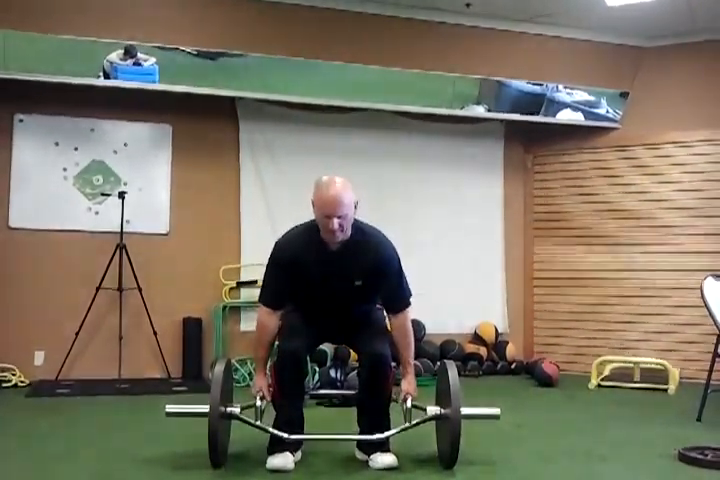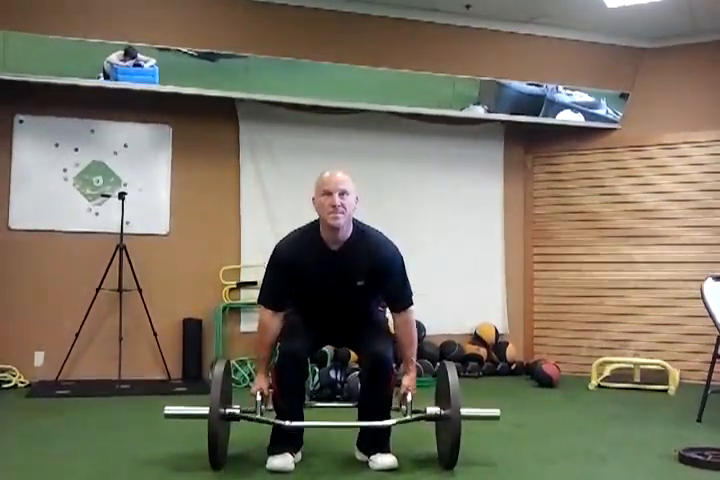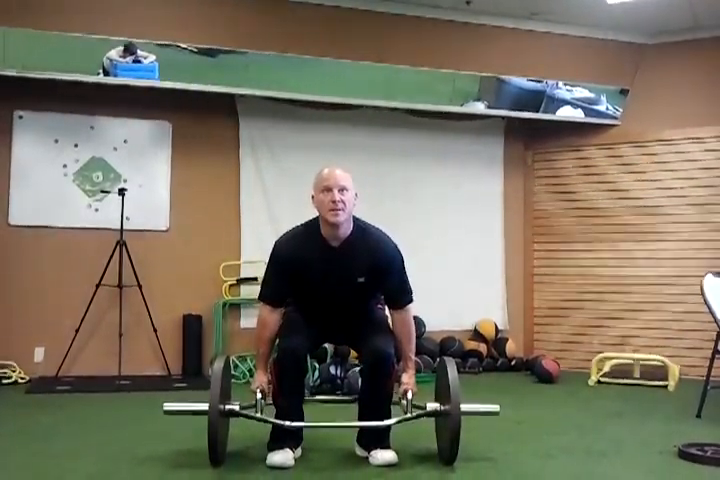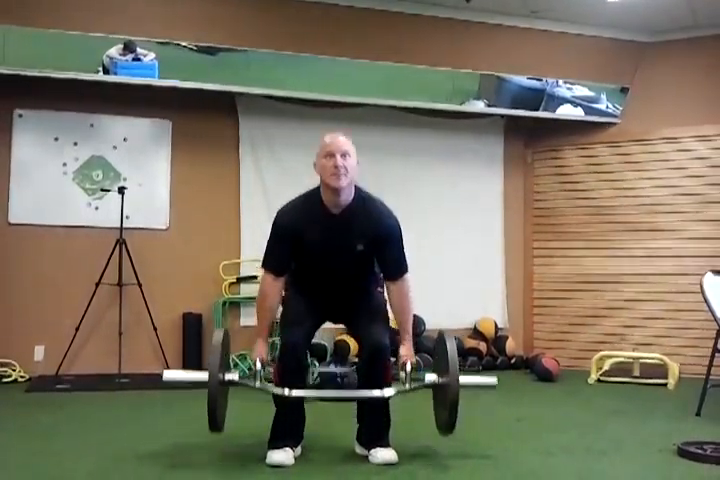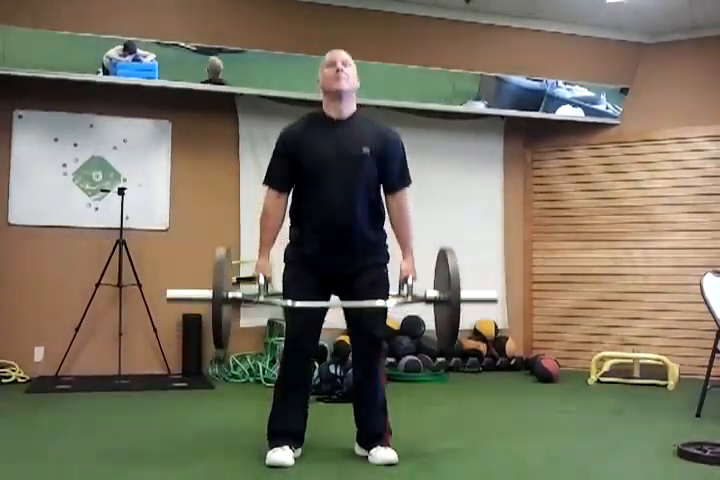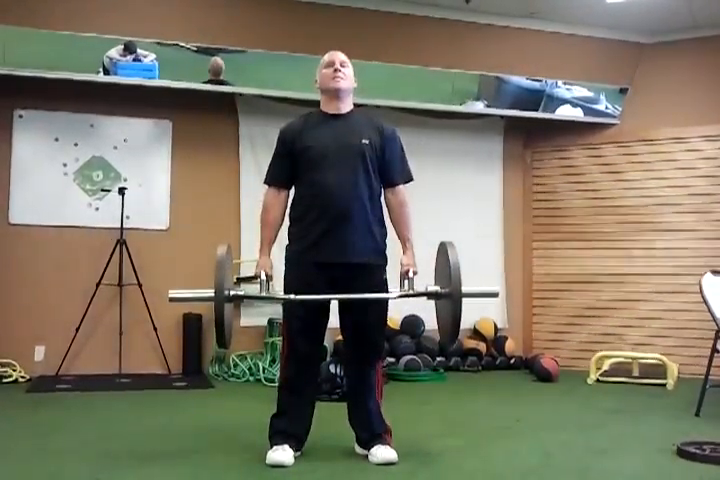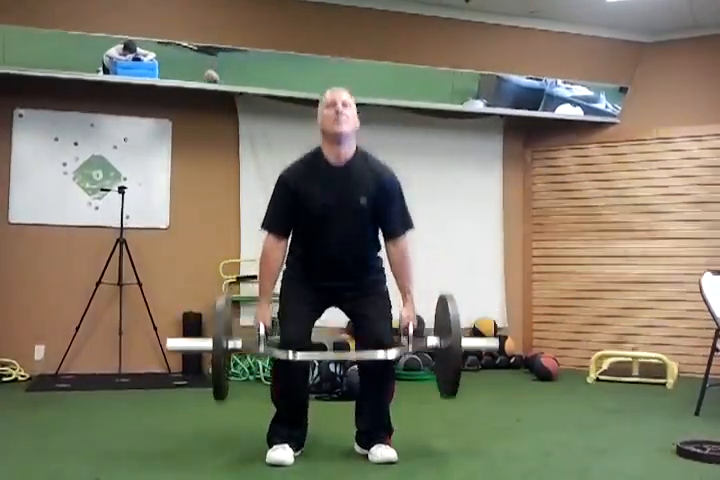
dt=0.4s
person 1, frame 1
left shoulder: (379, 248)
right shoulder: (290, 246)
left elbow: (399, 313)
right elbow: (270, 311)
left wrist: (408, 373)
right wrist: (259, 372)
left hip: (361, 316)
right hip: (306, 314)
left knee: (378, 356)
right knee: (288, 352)
left ankle: (373, 442)
right ankle: (285, 443)
person 1, frame 2
left shoulder: (382, 250)
right shoulder: (290, 249)
left elbow: (402, 311)
right elbow: (271, 312)
left wrist: (410, 370)
right wrist: (261, 373)
left hip: (363, 318)
right hip: (307, 317)
left knee: (381, 357)
right knee: (289, 354)
left ankle: (373, 444)
right ankle: (285, 444)
person 1, frame 3
left shoulder: (381, 247)
right shoulder: (290, 246)
left elbow: (400, 309)
right elbow: (271, 309)
left wrist: (408, 368)
right wrist: (261, 369)
left hip: (362, 316)
right hip: (307, 314)
left knee: (382, 353)
right knee: (288, 351)
left ankle: (373, 440)
right ankle: (286, 439)
person 1, frame 4
left shoulder: (380, 217)
right shoulder: (293, 215)
left elbow: (397, 281)
right elbow: (273, 279)
left wrist: (407, 342)
right wrist: (261, 340)
left hip: (361, 294)
right hip: (306, 293)
left knee: (377, 347)
right knee: (292, 346)
left ankle: (373, 440)
right ankle: (285, 441)
person 1, frame 5
left shoulder: (382, 136)
right shoulder: (296, 135)
left elbow: (397, 197)
right elbow: (276, 197)
left wrist: (407, 254)
right wrist: (264, 255)
left hip: (366, 261)
right hip: (307, 261)
left knee: (369, 348)
right knee: (298, 347)
left ankle: (373, 439)
right ankle: (285, 439)
person 1, frame 6
left shoulder: (380, 131)
right shoulder: (295, 131)
left elbow: (396, 193)
right elbow: (276, 194)
left wrist: (407, 248)
right wrist: (265, 252)
left hip: (365, 257)
right hip: (307, 258)
left knee: (366, 348)
right knee: (301, 348)
left ankle: (372, 436)
right ankle: (286, 437)
person 1, frame 7
left shoulder: (381, 178)
right shoulder: (295, 177)
left elbow: (397, 243)
right elbow: (276, 243)
left wrist: (408, 302)
right wrist: (264, 303)
left hip: (364, 280)
right hip: (305, 278)
left knee: (381, 344)
right knee: (292, 342)
left ankle: (374, 437)
right ankle: (286, 437)
